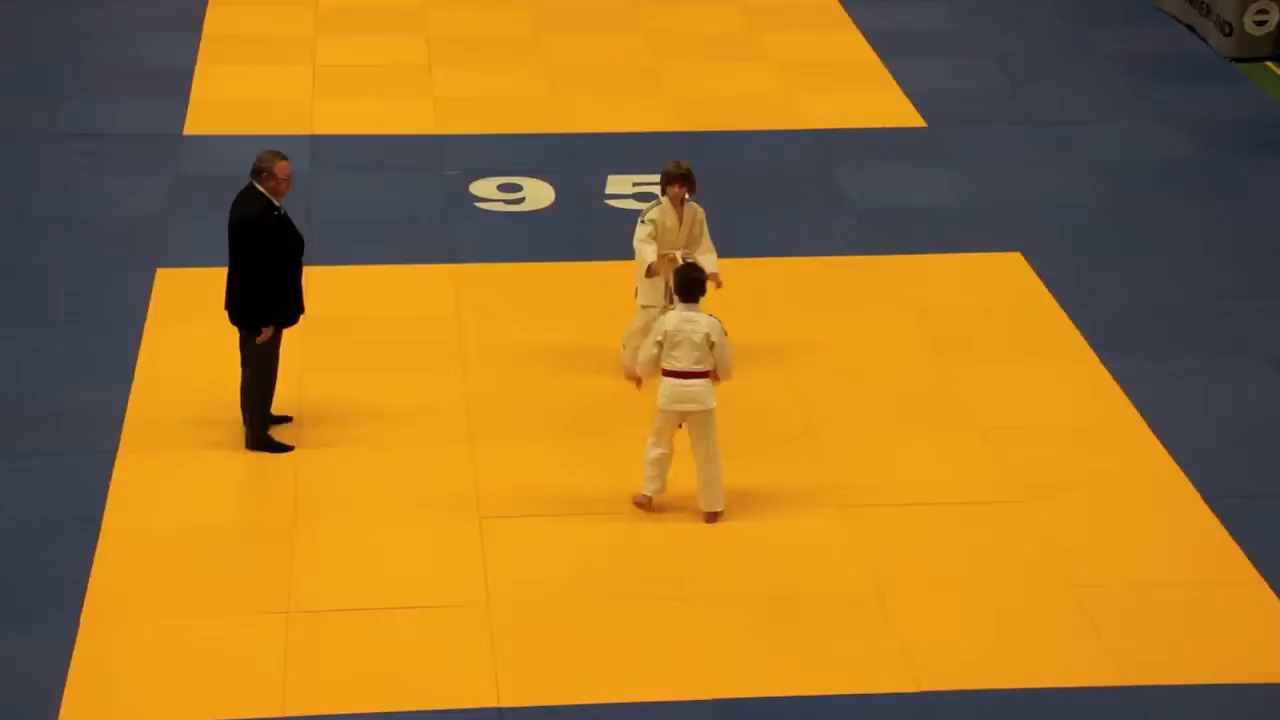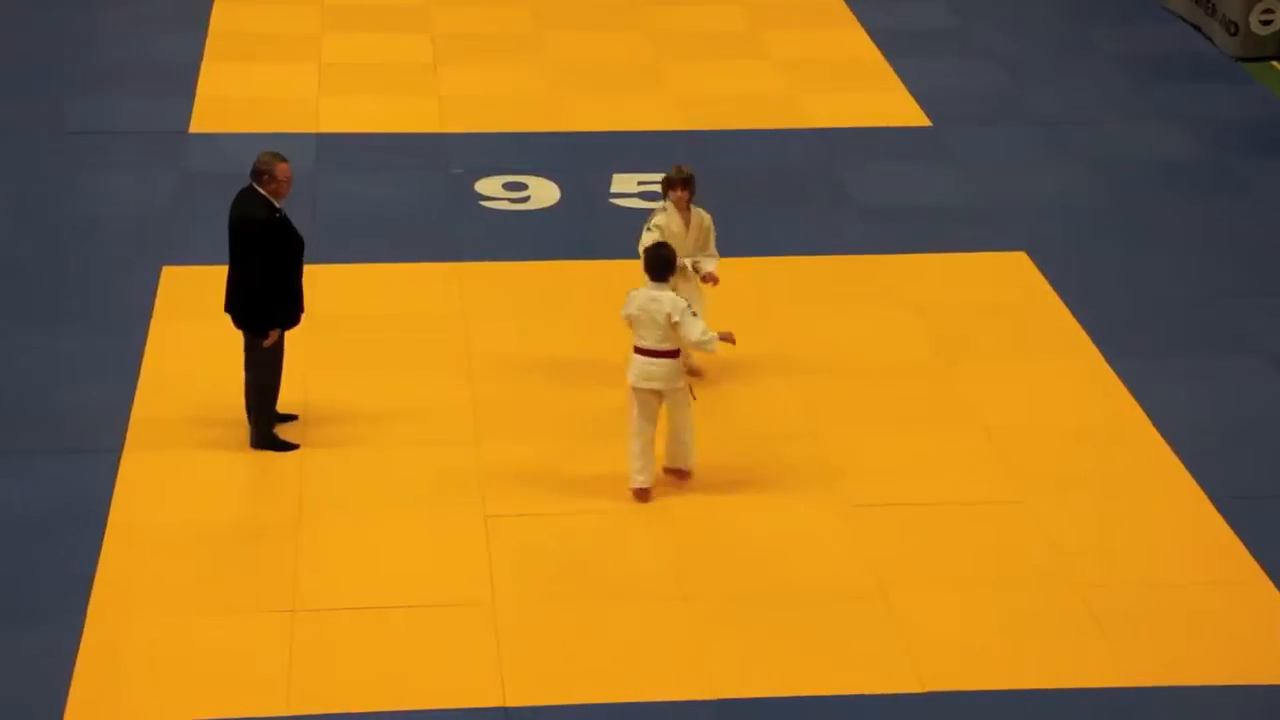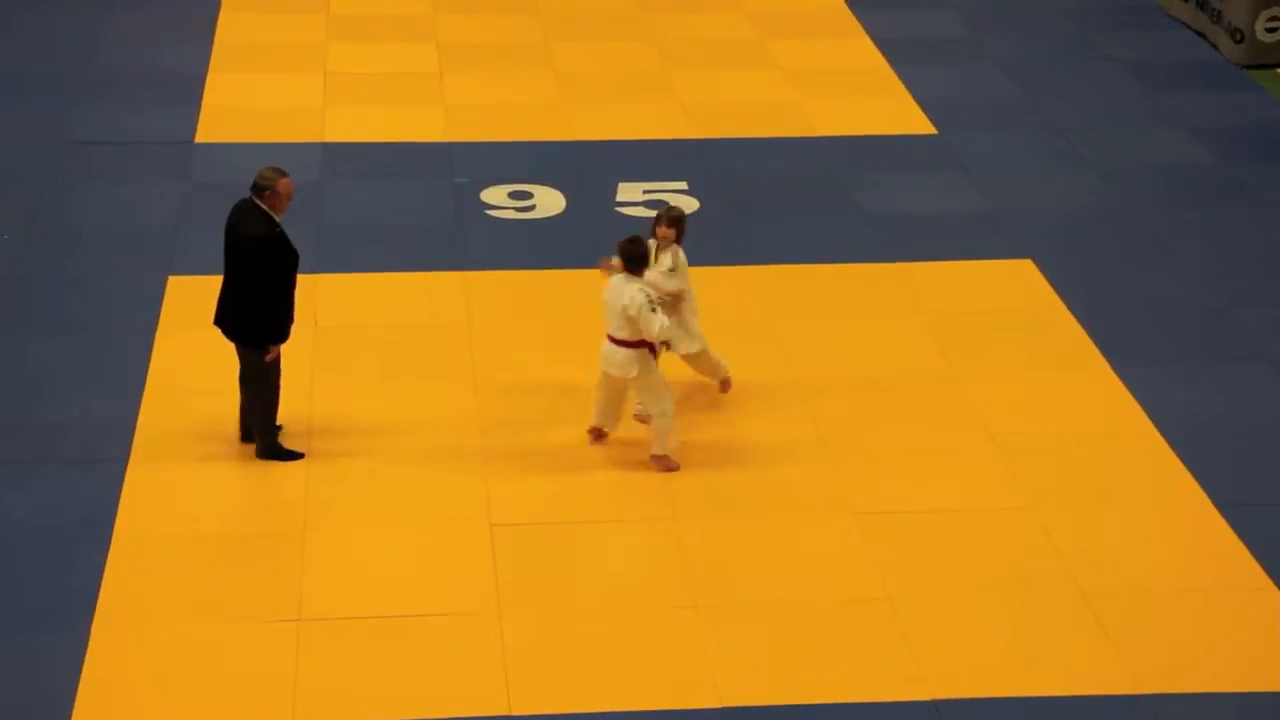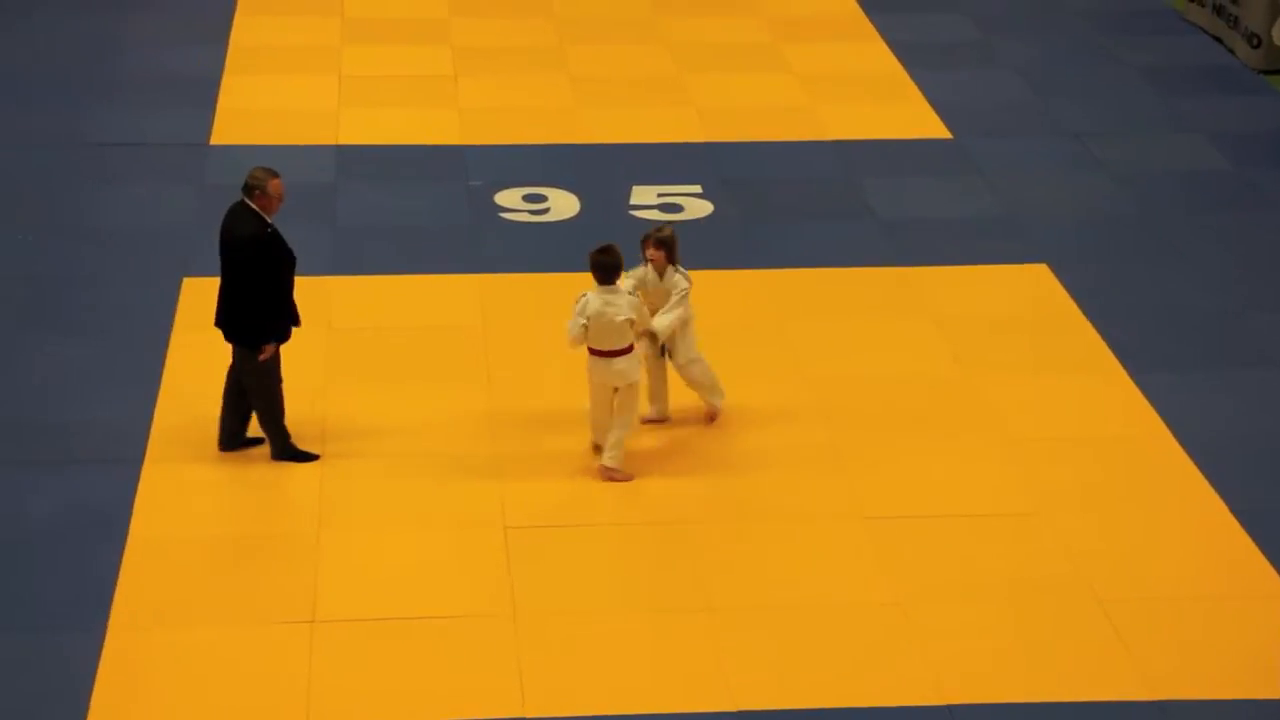
dt=0.4s
person 1, frame 1
left shoulder: (251, 197)
right shoulder: (257, 215)
right elbow: (258, 272)
right wrist: (266, 319)
left hip: (253, 300)
right hip: (258, 306)
left knee: (257, 364)
right knee: (261, 367)
left ankle: (256, 414)
right ankle: (257, 434)
person 1, frame 2
left shoulder: (248, 197)
right shoulder: (261, 218)
right elbow: (262, 275)
right wrist: (271, 322)
left hip: (250, 300)
right hip: (260, 306)
left knee: (259, 364)
right knee: (265, 366)
left ankle: (263, 413)
right ankle: (262, 433)
person 1, frame 3
left shoulder: (243, 209)
right shoulder: (263, 235)
right elbow: (265, 292)
right wrist: (273, 336)
left hip: (239, 312)
right hip: (255, 320)
left knee: (253, 372)
right knee: (264, 379)
left ankle: (251, 427)
right ankle: (267, 444)
person 1, frame 4
left shoulder: (239, 213)
right shoulder: (252, 234)
right elbow: (257, 291)
right wrist: (266, 337)
left hip: (242, 317)
right hip: (253, 323)
left knee: (242, 377)
right knee: (266, 383)
left ankle: (231, 436)
right ankle: (281, 446)
person 2, frame 1
left shoulder: (665, 321)
right shoulder: (712, 324)
left elbow: (646, 360)
right elbow: (725, 365)
left wrist: (640, 372)
right wrist: (716, 375)
left hip: (671, 390)
right hip: (701, 392)
left knee: (659, 444)
right knee: (707, 451)
left ankle: (649, 495)
right ankle: (711, 507)
person 2, frame 2
left shoulder: (633, 297)
right shoulder: (678, 302)
right elbow: (696, 339)
right wrist: (720, 337)
left hip: (641, 367)
right hip: (669, 368)
left knee: (642, 428)
right knee: (679, 420)
left ankle: (641, 483)
right ankle: (678, 465)
person 2, frame 3
left shoulder: (613, 283)
right shoulder: (644, 296)
right elbow: (658, 333)
right wrist: (662, 313)
left hip: (610, 352)
right hip: (635, 359)
left knee: (609, 392)
right knee: (662, 405)
left ankle: (598, 426)
right ankle: (659, 454)
person 2, frame 4
left shoulder: (586, 302)
right shoulder: (631, 301)
left elbow: (575, 338)
right elbow: (644, 327)
left hip: (597, 364)
right hip: (625, 365)
left knee: (600, 408)
right knee: (623, 417)
left ankle: (600, 442)
right ankle: (610, 464)
person 3, frame 1
left shoulder: (696, 213)
right shoulder: (653, 211)
left elbow: (701, 244)
right elbow: (642, 241)
left wrist: (711, 269)
right wrist: (653, 263)
left hip: (679, 269)
right hip: (652, 269)
right knee: (648, 317)
right ankle: (631, 361)
person 3, frame 2
left shoulder: (702, 218)
right shoulder: (660, 218)
left elbow: (707, 251)
right elbow: (647, 248)
left wrist: (708, 271)
left hip: (687, 276)
left ankle: (685, 360)
person 3, frame 3
left shoulder: (675, 257)
right shoulder: (651, 247)
left elbow: (670, 285)
left wrist: (640, 277)
right wrist: (615, 265)
left hip: (678, 310)
left knee: (694, 352)
left ankle: (720, 372)
right ankle: (644, 403)
person 3, frame 4
left shoulder: (679, 278)
right shoulder: (643, 271)
left elbow: (673, 313)
right elbow: (627, 287)
left wrist: (656, 330)
left hip: (677, 324)
right hip: (651, 321)
left knee: (690, 368)
right knee: (654, 368)
left ankle: (713, 399)
right ankle: (658, 410)
